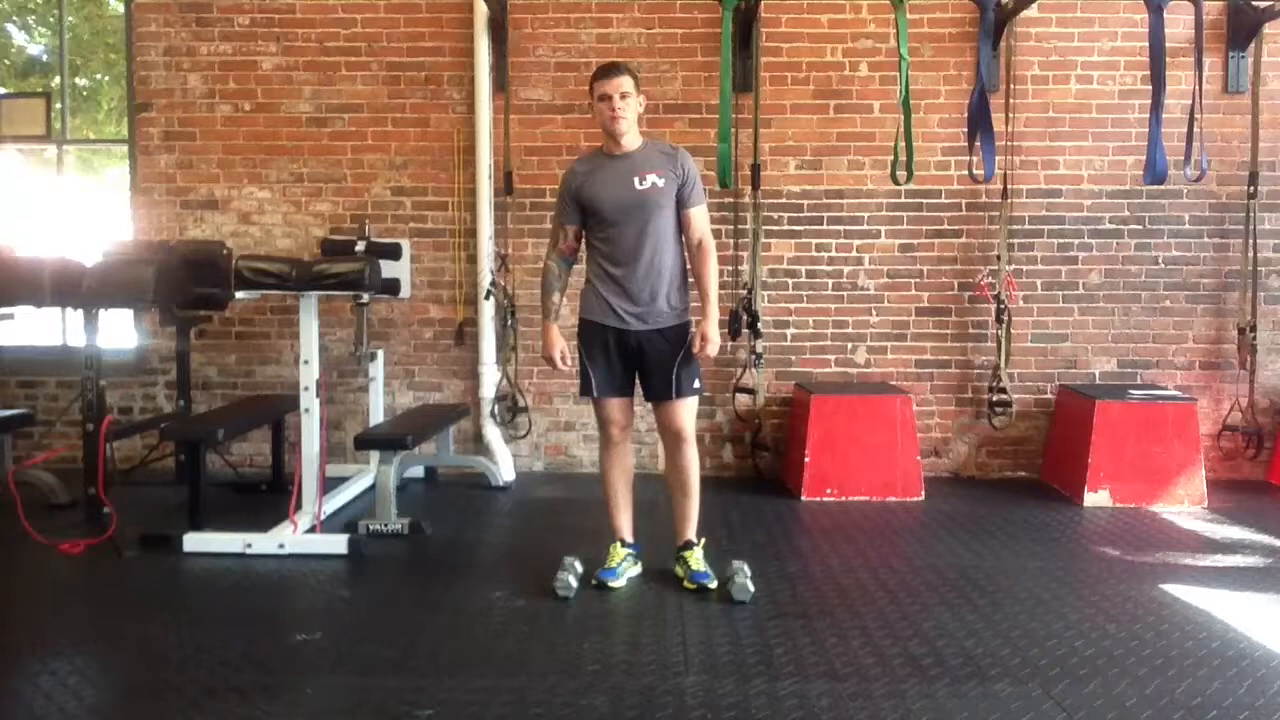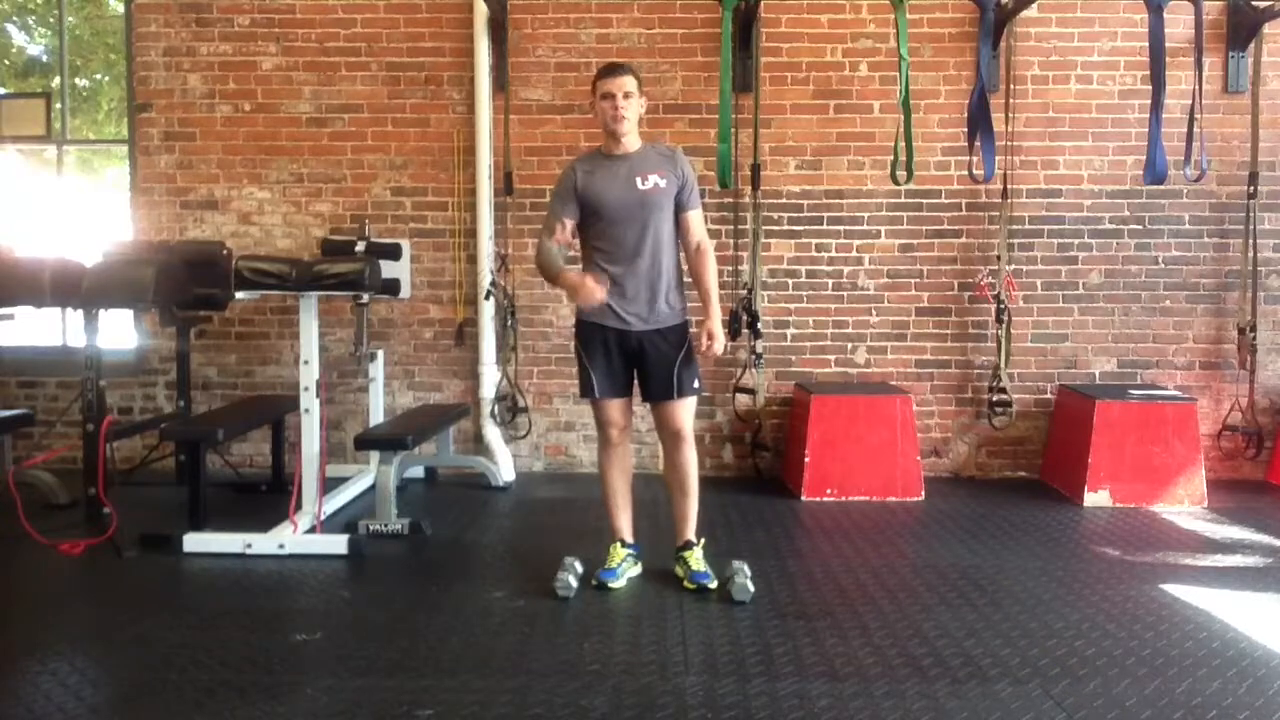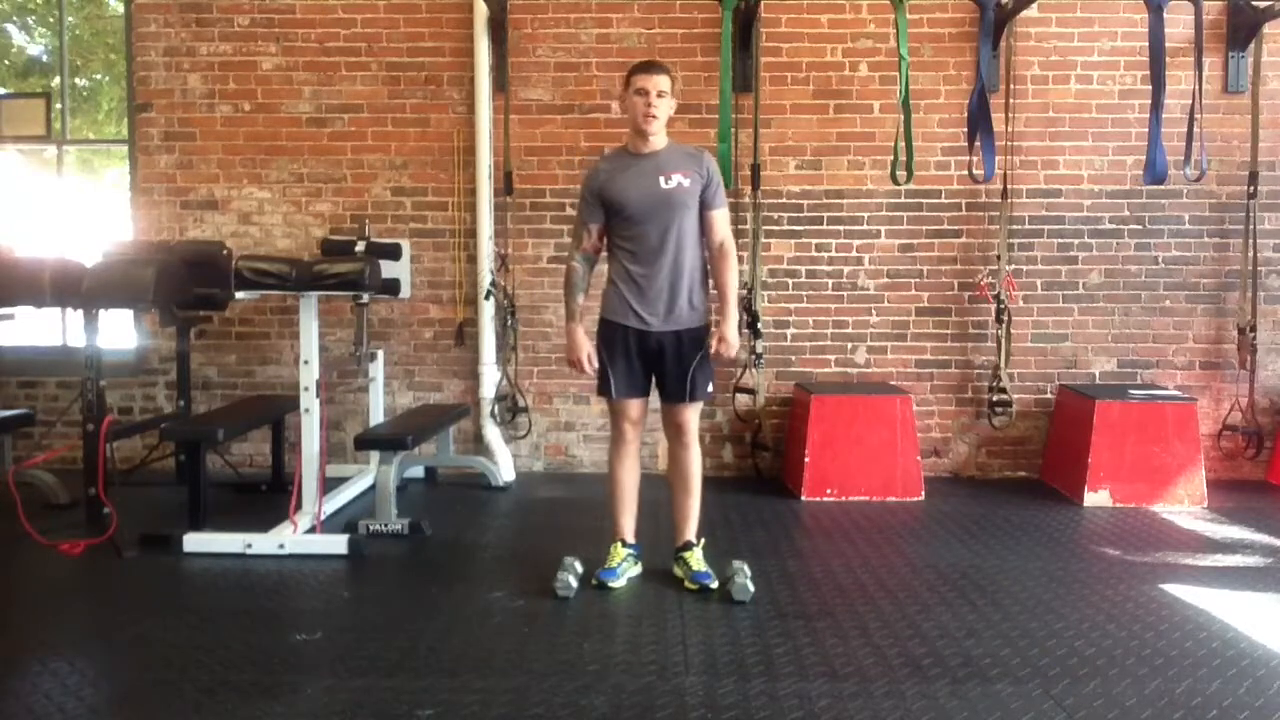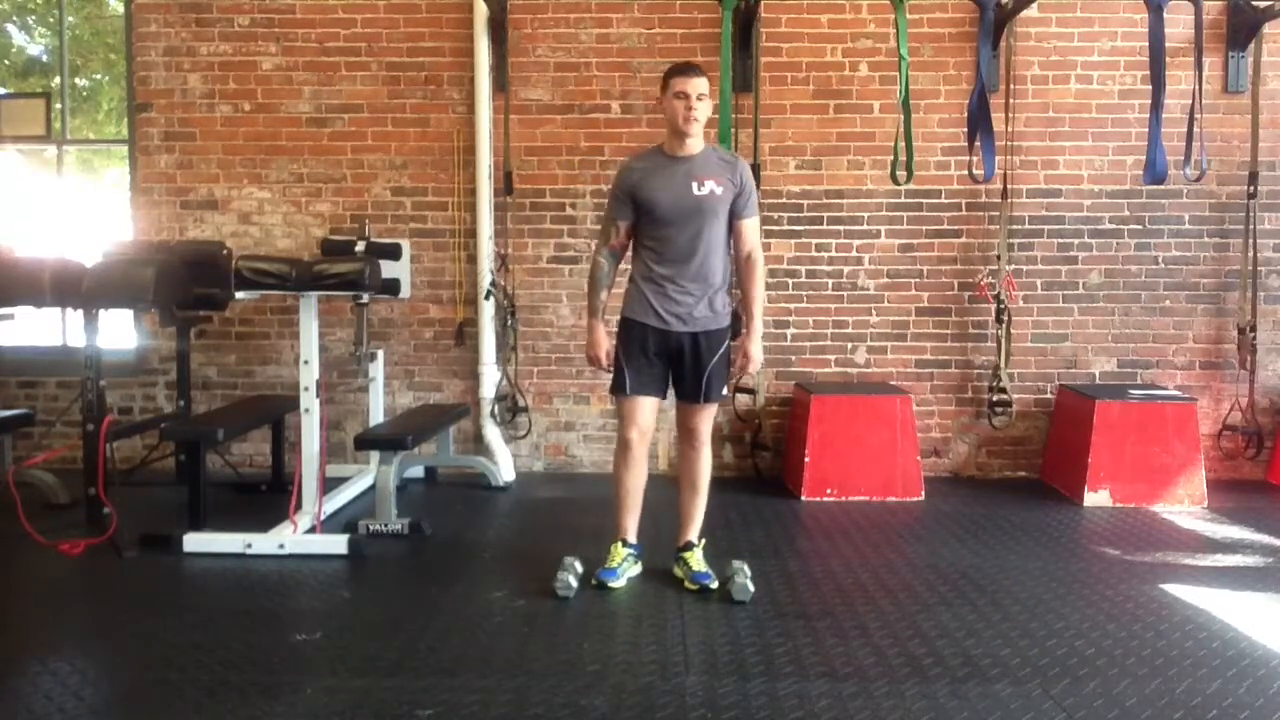
dt=0.7s
person 1, frame 1
left shoulder: (675, 162)
right shoulder: (580, 174)
left elbow: (701, 242)
right elbow: (560, 255)
left wrist: (710, 315)
right wrist: (550, 324)
left hip: (668, 323)
right hip: (603, 325)
left knee: (680, 432)
right knee: (614, 431)
left ankle: (688, 547)
right ankle: (624, 547)
person 1, frame 2
left shoulder: (673, 164)
right shoulder: (579, 174)
left elbow: (697, 244)
right elbow: (548, 249)
left wrist: (712, 313)
right wrist: (570, 279)
left hip: (666, 322)
right hip: (602, 326)
left knee: (678, 432)
right knee: (613, 431)
left ankle: (688, 547)
right ankle: (624, 547)
person 1, frame 3
left shoulder: (699, 164)
right shoulder: (603, 173)
left elbow: (722, 245)
right elbow: (582, 255)
left wrist: (728, 315)
right wrist: (574, 326)
left hip: (686, 323)
right hip: (622, 324)
left knee: (684, 430)
right knee: (626, 429)
left ankle: (688, 548)
right ankle: (624, 547)
person 1, frame 4
left shoulder: (733, 171)
right shoulder: (636, 172)
left elbow: (749, 255)
right elbow: (609, 251)
left wrist: (754, 331)
right wrist: (595, 323)
left hip: (707, 325)
right hip: (644, 323)
left knee: (696, 434)
right knee: (633, 434)
left ankle: (689, 548)
right ankle: (626, 547)
